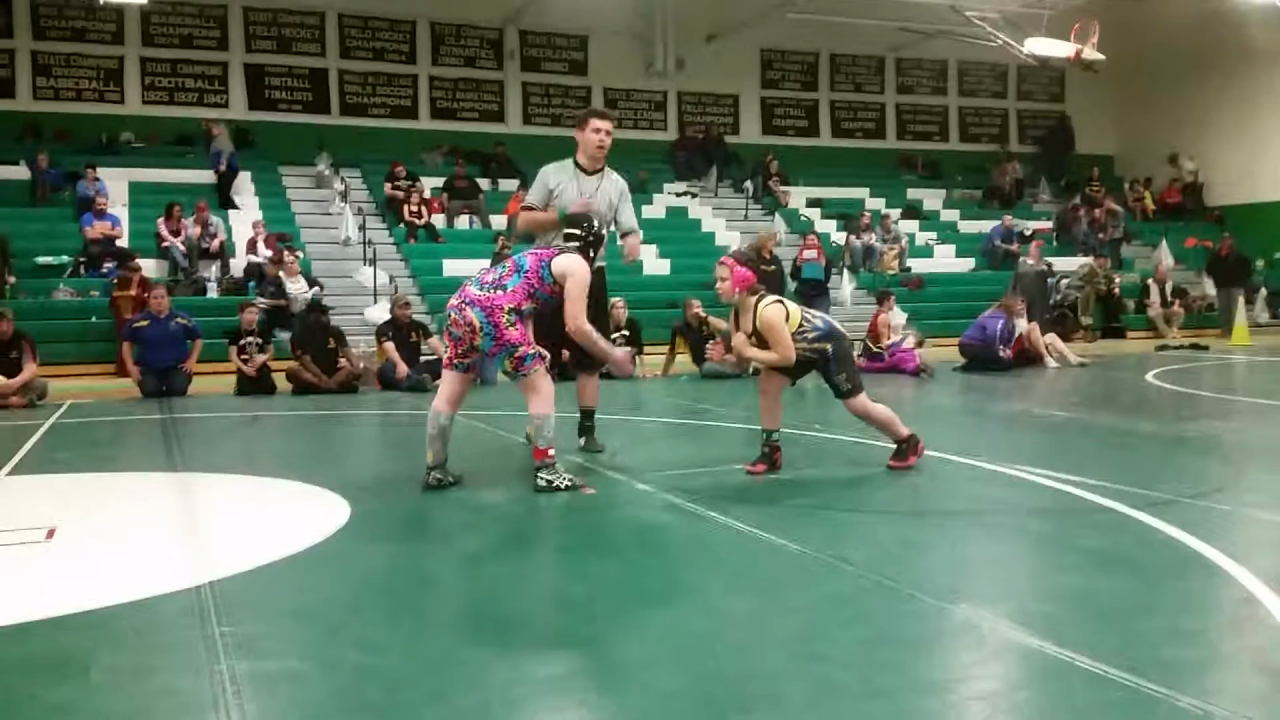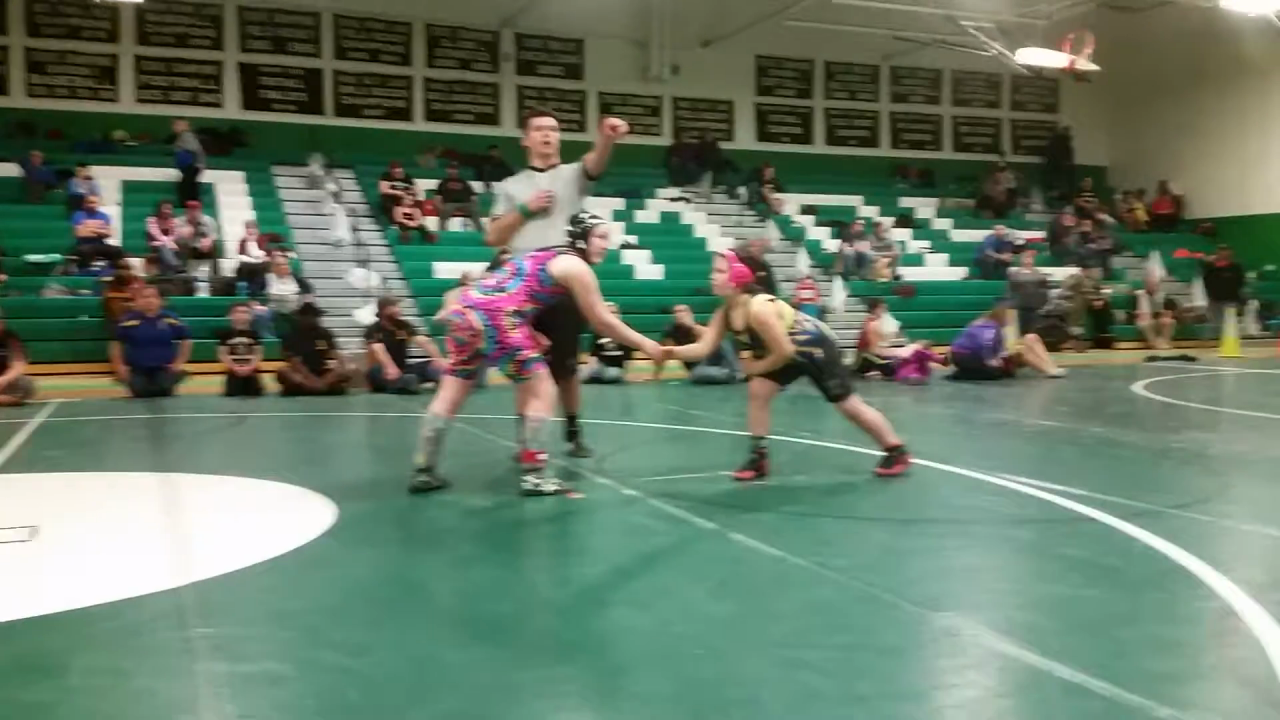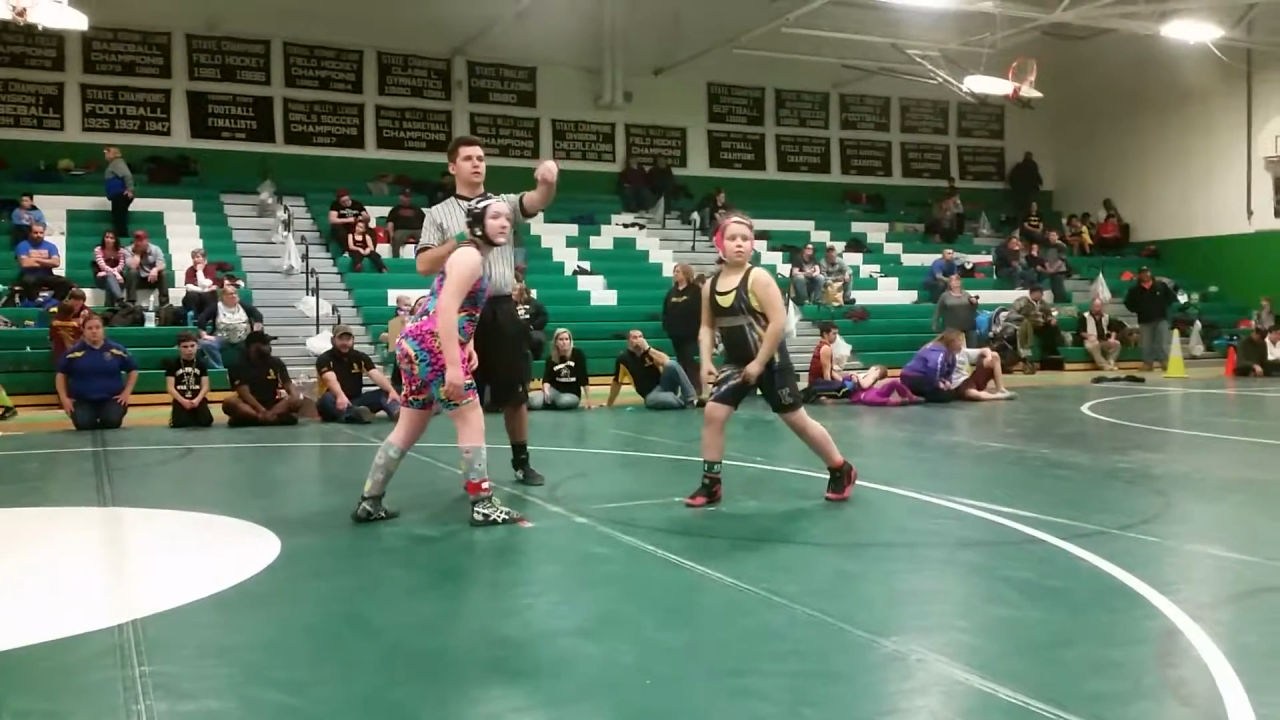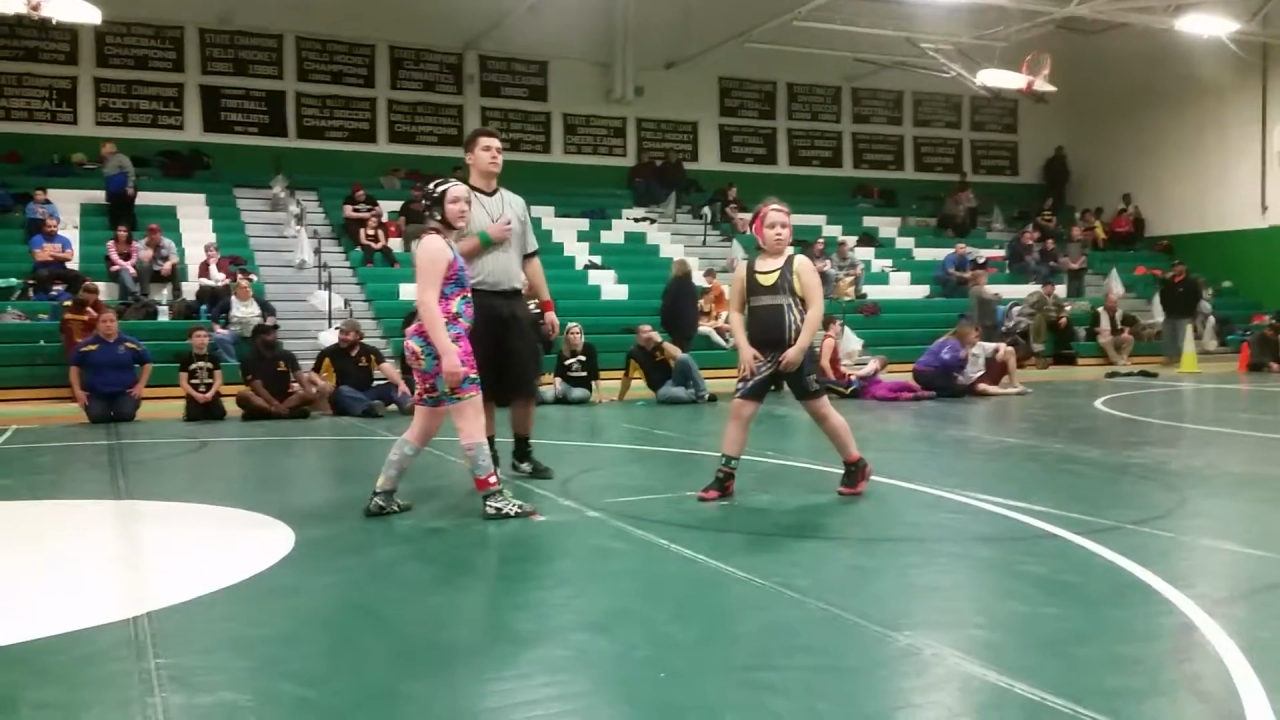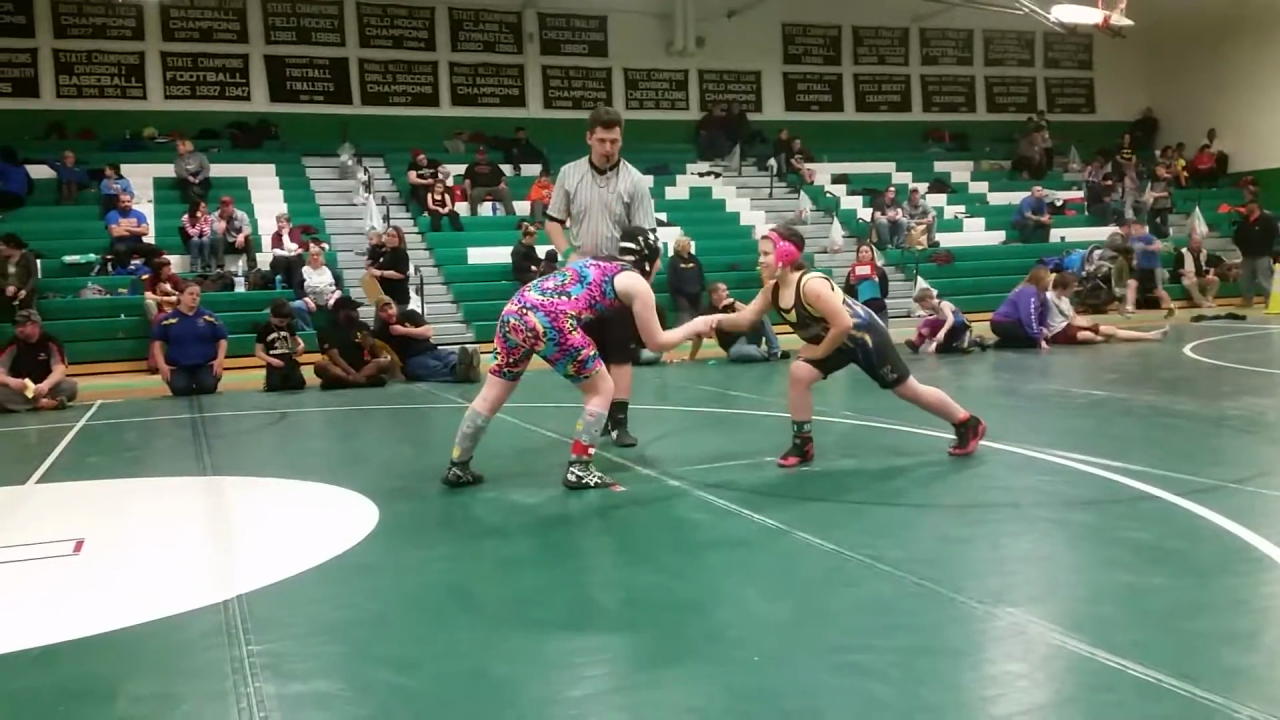
dt=1s
person 1, frame 1
left shoulder: (616, 185)
right shoulder: (551, 174)
left elbow: (629, 232)
right elbow: (523, 222)
left wrist: (632, 249)
right wrist: (564, 214)
left hip: (590, 277)
left knee: (590, 359)
left ankle: (586, 429)
person 1, frame 2
left shoulder: (572, 175)
right shoulder: (510, 186)
left elbow: (596, 161)
right elbow: (493, 236)
left wrist: (607, 136)
right wrist: (525, 209)
left knee: (566, 365)
left ankle: (573, 433)
right ankle: (527, 437)
person 1, frame 3
left shoulder: (504, 204)
right shoulder: (439, 213)
left elbow: (540, 201)
right elbow: (424, 264)
left wrist: (549, 179)
right wrist: (462, 239)
left hip: (501, 309)
left knee: (514, 393)
left ankle: (521, 461)
person 1, frame 4
left shoulder: (516, 203)
left elbow: (530, 259)
left wrist: (547, 305)
right wrist: (484, 238)
left hip: (514, 304)
right hip: (476, 304)
left knee: (525, 385)
right knee: (481, 389)
left ankle: (523, 454)
right ankle: (489, 458)
person 1, frame 5
left shoulder: (634, 180)
right shoulder: (569, 174)
right elbow: (552, 224)
right wrist: (569, 254)
left knee: (620, 350)
right knee: (593, 350)
left ankle: (619, 421)
right ankle: (604, 413)
person 2, frame 1
left shoulder: (544, 255)
right shoulder: (578, 265)
right elbow: (577, 325)
left wrist: (530, 349)
right wrist: (612, 355)
left hip: (461, 306)
right hip: (491, 315)
left knee: (450, 392)
right knee: (541, 390)
left ankle: (435, 470)
right ankle: (546, 471)
person 2, frame 2
left shoulder: (547, 257)
right shoulder: (576, 266)
right elbow: (602, 321)
left wrist: (530, 335)
right wrist: (644, 343)
left hip: (465, 311)
right hip: (494, 320)
left knee: (449, 396)
right knee: (541, 393)
left ankle: (423, 473)
right ankle: (534, 475)
person 2, frame 3
left shoulder: (472, 255)
right shoulder: (469, 256)
right elbow: (446, 311)
left wrist: (467, 347)
right wrist: (454, 365)
left hip: (416, 345)
right hip: (431, 347)
left knee: (408, 430)
right knee: (471, 421)
left ankle: (369, 502)
right ankle: (483, 505)
person 2, frame 4
left shoulder: (446, 245)
right shoulder: (434, 243)
right elbow: (427, 302)
left wrist: (448, 350)
right wrist: (448, 352)
left hip: (435, 344)
right hip: (441, 343)
left knee: (424, 427)
right knee: (472, 419)
left ankle: (382, 496)
right ankle: (494, 498)
person 2, frame 5
left shoulder: (594, 263)
right shoulder: (637, 283)
right elbow: (656, 342)
right wrist: (697, 324)
left hip: (516, 310)
right hip: (550, 323)
left knee: (491, 395)
right knee: (601, 389)
left ankle: (457, 467)
right ankle: (578, 469)
person 3, frame 1
left shoulder: (768, 312)
right shoulder: (736, 315)
left elbow: (787, 357)
right elbow: (743, 358)
left wrist: (748, 351)
right wrist: (723, 356)
left hip: (829, 342)
right hip: (801, 346)
left knee: (858, 404)
right knee: (767, 385)
left ankle: (909, 442)
right ankle: (771, 452)
person 3, frame 2
left shoulder: (759, 308)
right shoulder: (724, 314)
left elbow: (784, 351)
right elbow: (703, 347)
left wrist: (756, 367)
right wrist: (672, 352)
left hip: (817, 348)
right hip: (789, 352)
left knee: (849, 406)
right knee: (757, 391)
left ankle: (896, 451)
right ankle: (758, 459)
person 3, frame 3
left shoulder: (758, 278)
right shoulder: (711, 284)
left elbow: (778, 322)
right elbow: (707, 326)
left wrist: (759, 362)
right wrist: (706, 360)
left hip: (771, 361)
right hip: (736, 363)
left knee: (797, 419)
right knee: (713, 414)
left ankle: (841, 470)
right ankle: (711, 484)
person 3, frame 4
left shoulder: (800, 264)
right shoulder: (745, 270)
left elbow: (816, 308)
right elbow: (736, 311)
left wrist: (800, 347)
right wrist: (744, 347)
left hip: (794, 352)
right hip: (760, 354)
left knee: (820, 409)
right knee: (739, 410)
left ankle: (856, 466)
right ankle: (724, 478)
person 3, frame 5
left shoulder: (811, 285)
right shoulder: (771, 291)
left elbow: (843, 324)
right elbow: (744, 319)
left wrist: (820, 351)
right wrist: (717, 321)
left hip: (864, 334)
right hip: (835, 341)
left knee: (907, 389)
right knee: (799, 373)
left ankle: (967, 424)
right ankle: (802, 445)
